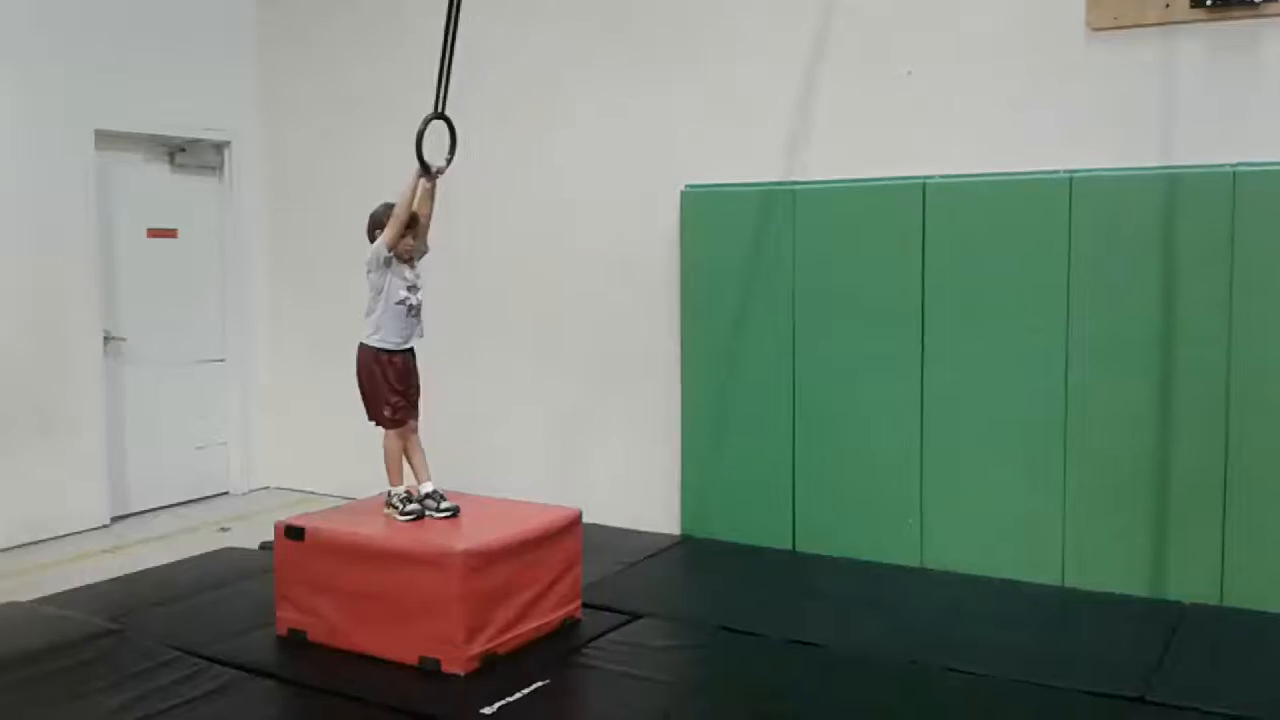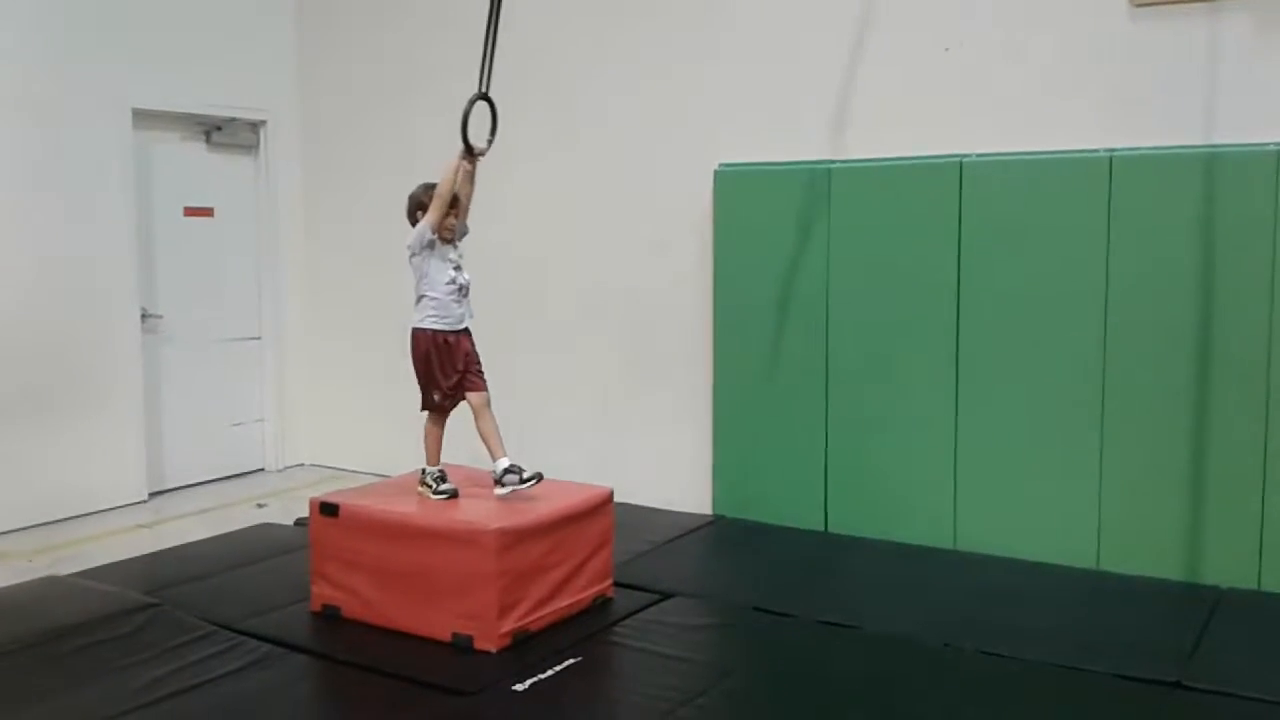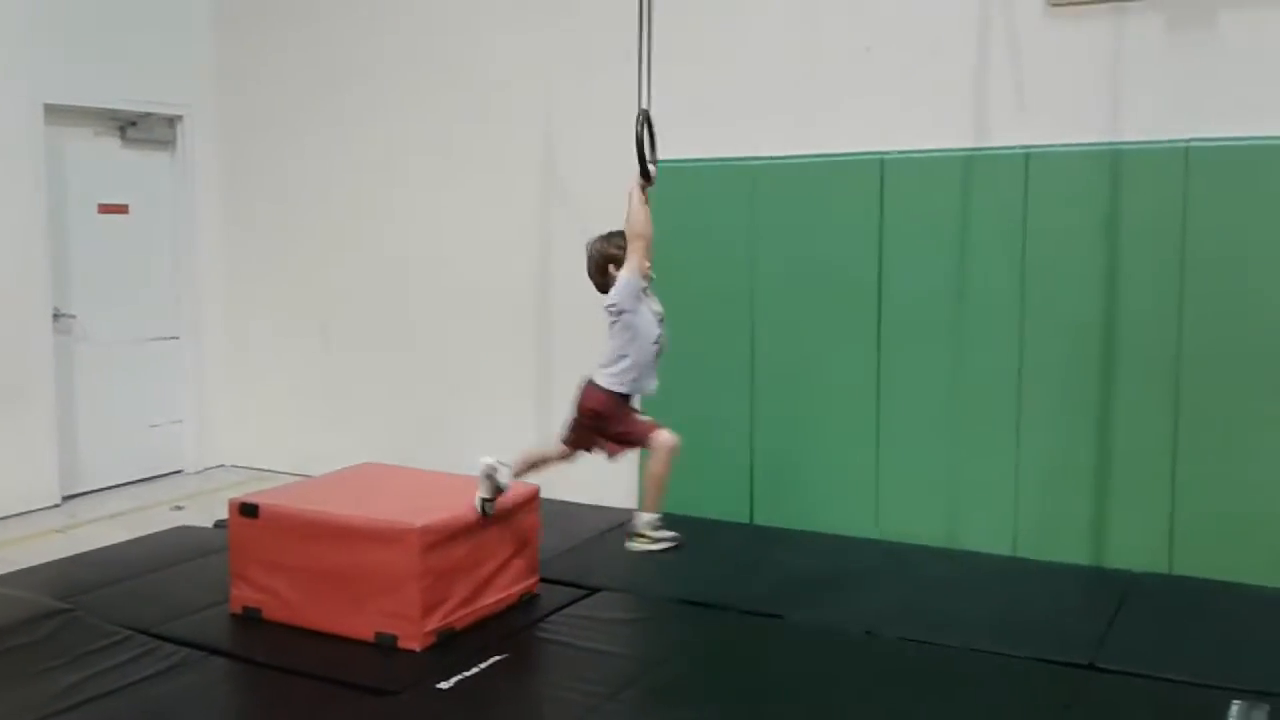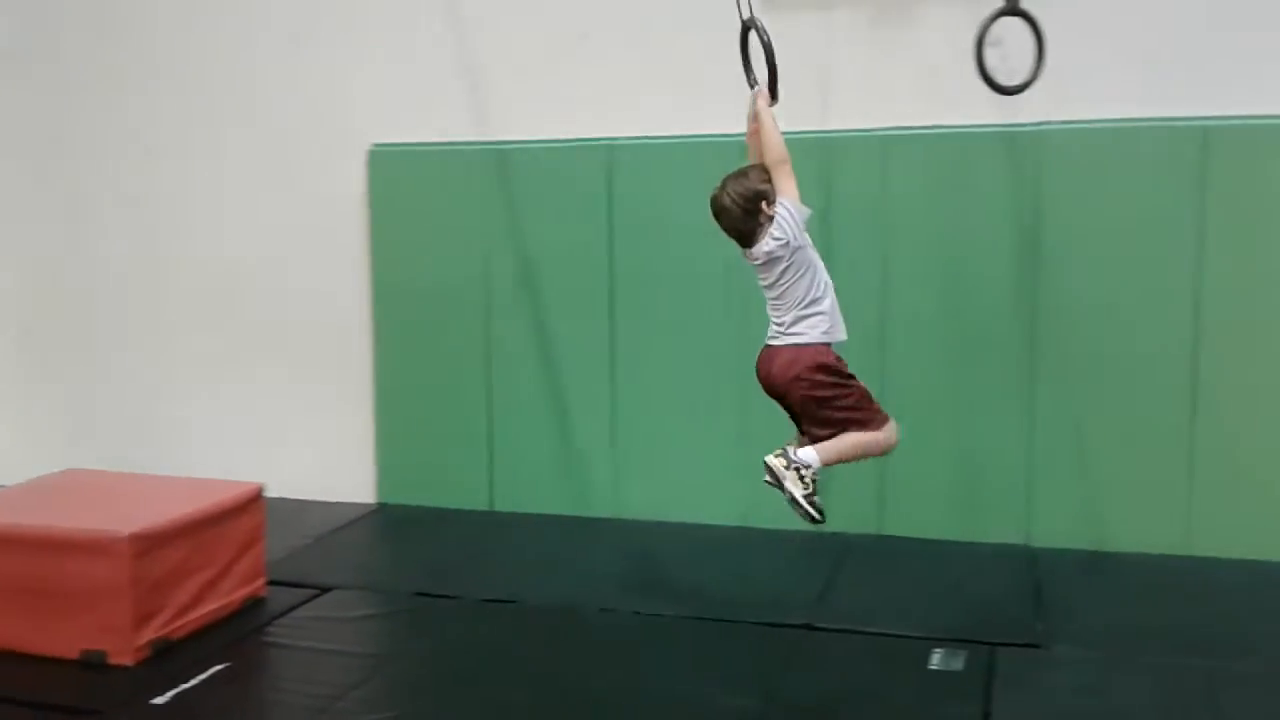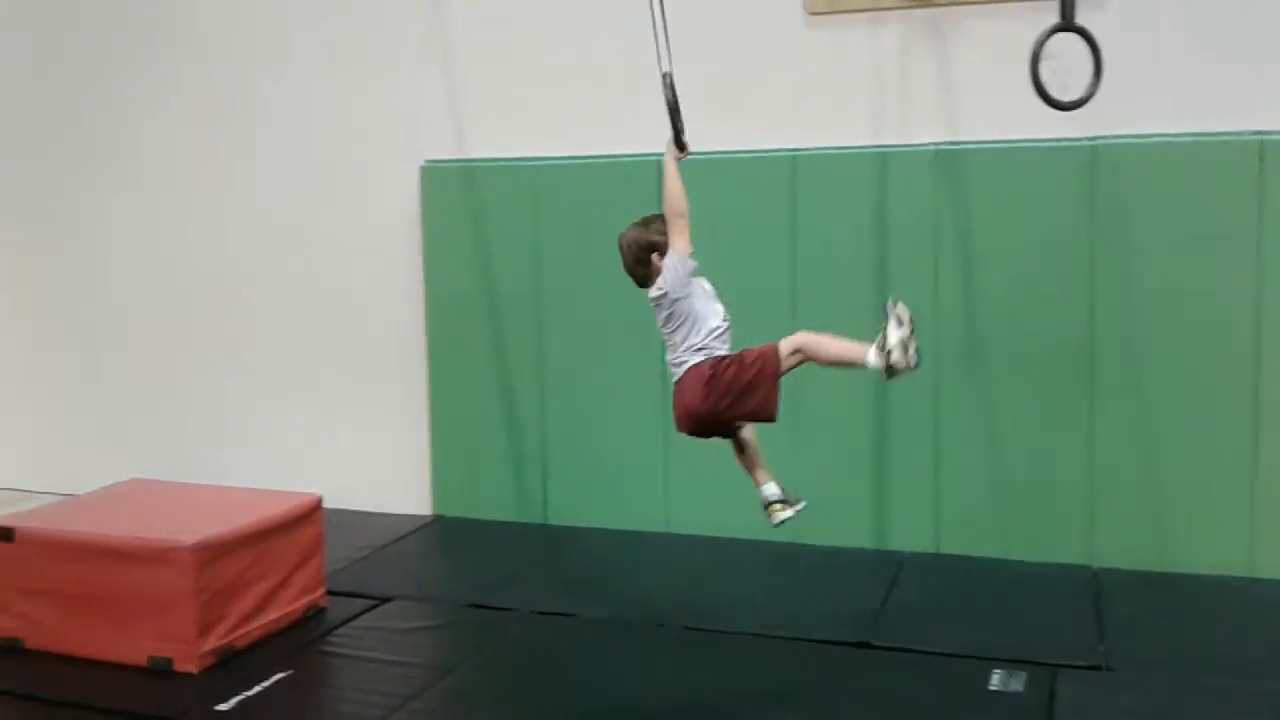
dt=1s
person 1, frame 1
left shoulder: (412, 261)
right shoulder: (378, 262)
left elbow: (422, 219)
right elbow: (398, 218)
left wrist: (430, 183)
right wrist: (416, 177)
left hip: (404, 354)
right hip: (377, 354)
left knee: (410, 426)
right knee: (395, 425)
left ankle: (427, 492)
right ankle: (397, 495)
person 1, frame 2
left shoulder: (453, 242)
right shoulder: (420, 244)
left elbow: (463, 200)
right elbow: (440, 199)
left wrist: (470, 164)
right wrist: (458, 159)
left hip: (460, 335)
right hip: (431, 336)
left knee: (481, 401)
right knee: (439, 409)
left ankle: (504, 470)
right ankle: (431, 474)
person 1, frame 3
left shoulder: (638, 295)
right shoulder: (625, 296)
left elbow: (639, 242)
right elbow: (639, 241)
left wrist: (642, 192)
right wrist: (636, 193)
left hip: (605, 395)
right hip: (606, 399)
left knee: (566, 449)
right knee: (664, 442)
left ankle: (498, 475)
right ankle: (646, 525)
person 1, frame 4
left shoulder: (756, 245)
right shoulder: (784, 234)
left elbow: (761, 172)
right elbow: (780, 164)
left wrist: (753, 119)
right wrist: (763, 109)
left hip: (774, 360)
right hip: (803, 361)
right knee: (884, 436)
left ankle: (796, 466)
right ankle: (799, 461)
person 1, frame 5
left shoulder: (674, 288)
right shoulder: (670, 285)
left elbow: (674, 223)
right elbow: (679, 219)
left wrist: (673, 162)
right wrist: (670, 163)
left hip: (692, 400)
right hip: (706, 384)
left knee: (739, 426)
right knee: (800, 342)
left ankle: (774, 499)
right ankle: (881, 355)
